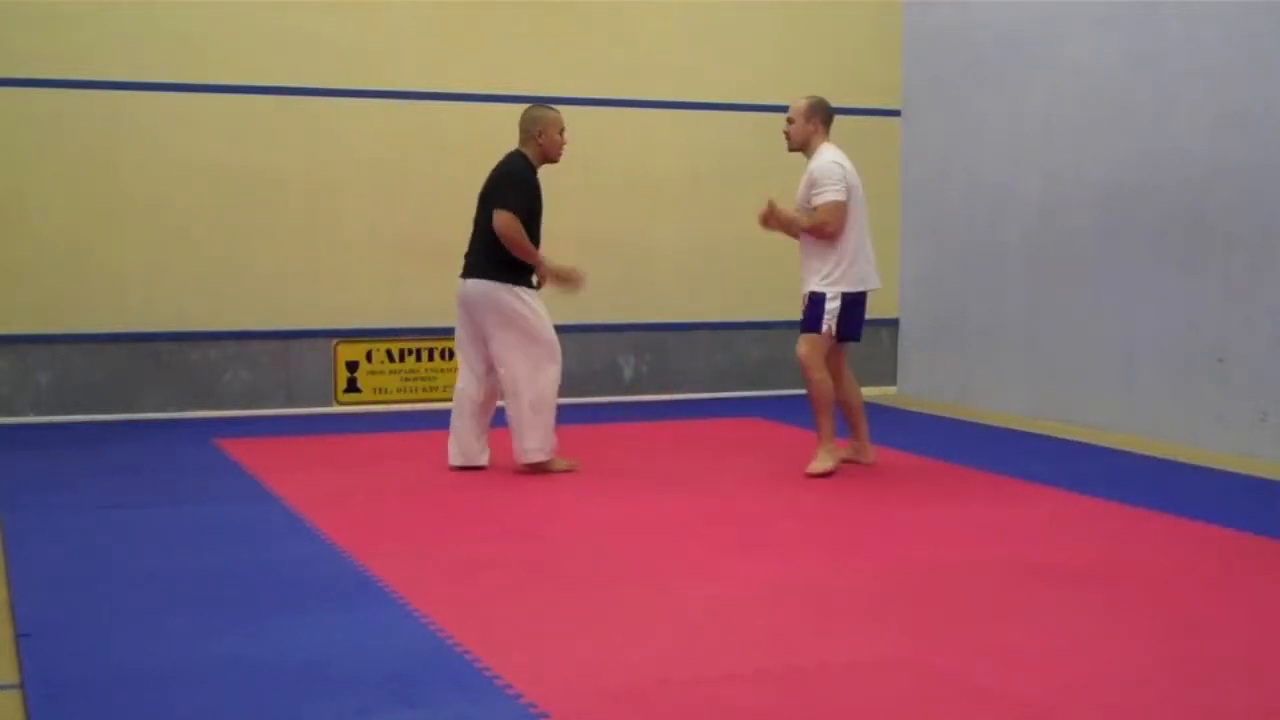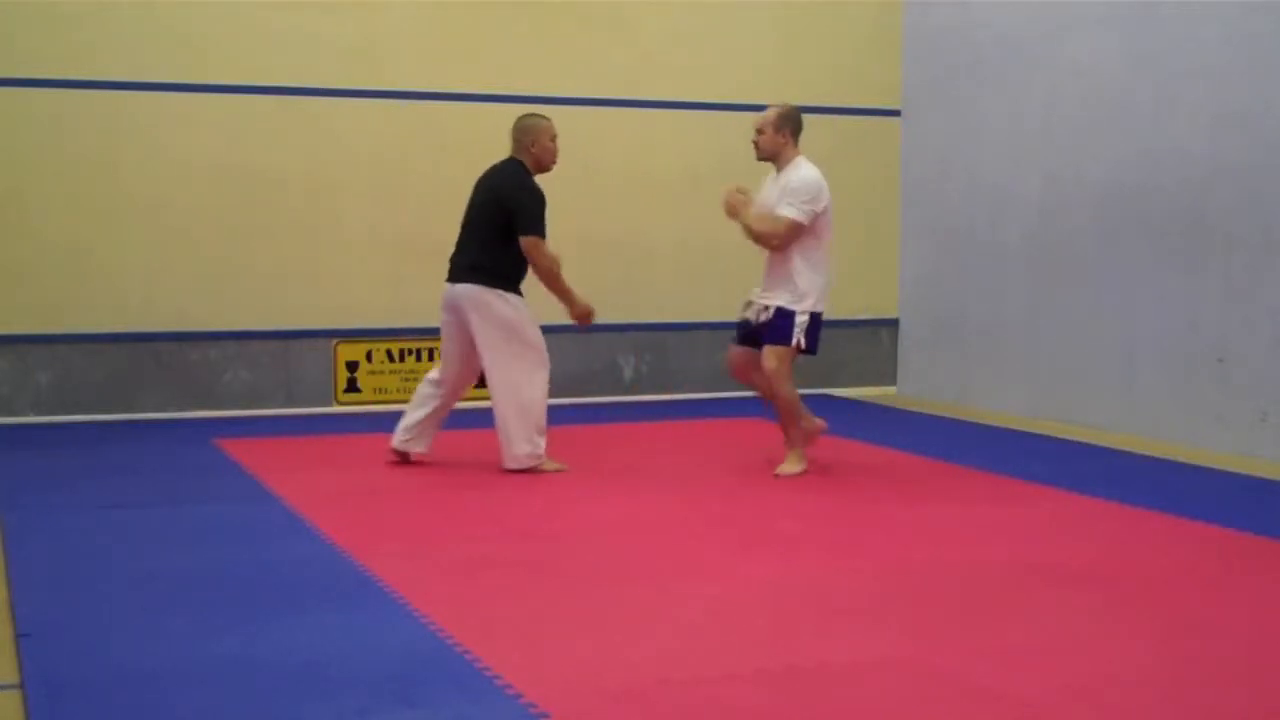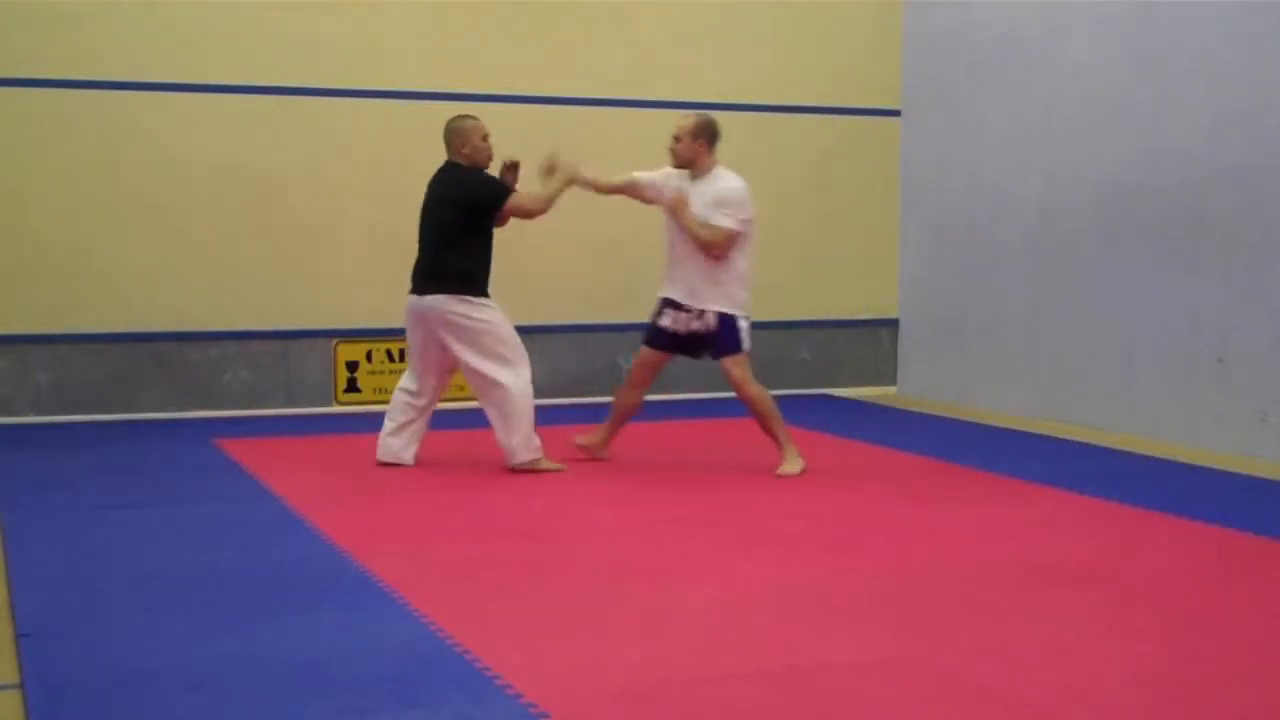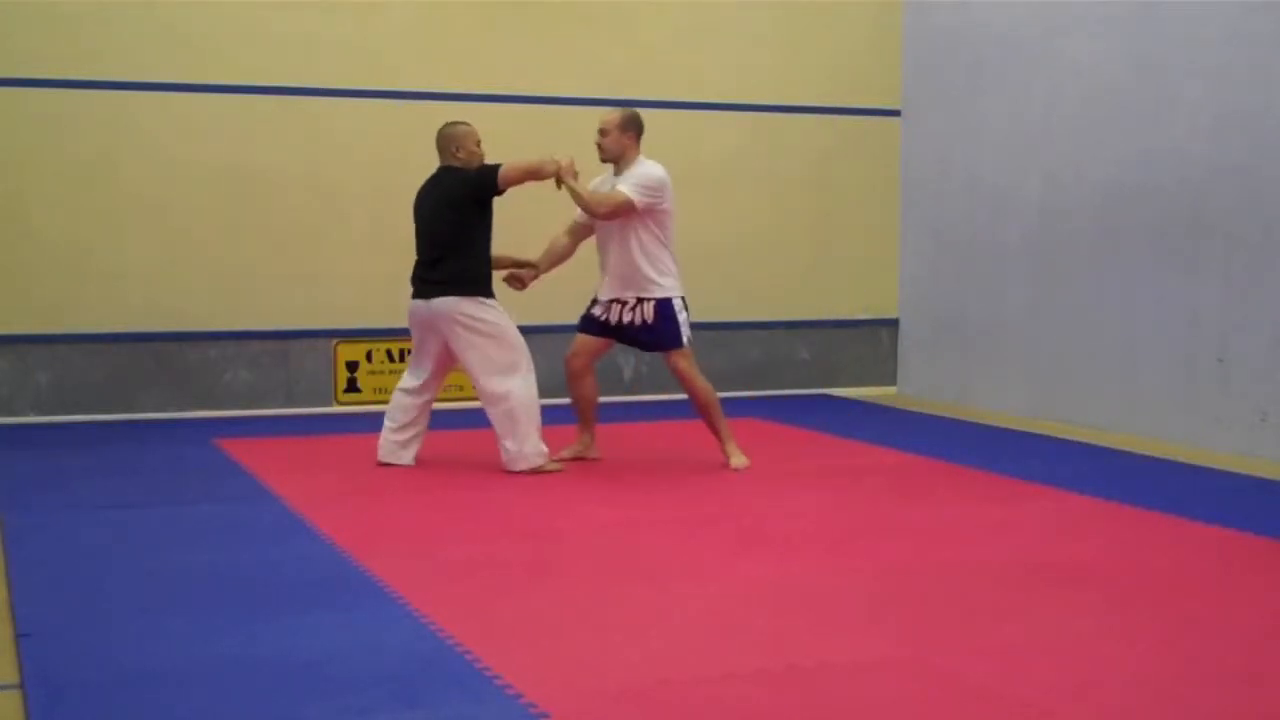
dt=0.4s
person 1, frame 1
left shoulder: (826, 165)
right shoulder: (823, 165)
left elbow: (829, 226)
left wrist: (791, 219)
right wrist: (783, 221)
left hip: (837, 284)
right hip: (832, 283)
left knee: (809, 357)
right knee: (833, 364)
left ankle: (827, 448)
right ankle: (861, 446)
person 1, frame 2
left shoulder: (805, 181)
right shoulder: (775, 178)
left elbow: (775, 238)
right elbow: (764, 232)
left wrist: (741, 212)
right wrist: (745, 212)
left hip: (797, 299)
right hip: (771, 294)
left knee: (773, 370)
right knee: (739, 363)
left ankle: (797, 451)
right ankle: (807, 424)
person 1, frame 3
left shoulder: (730, 189)
right shoulder: (671, 179)
left elbow: (716, 246)
right elbow: (618, 185)
left wrist: (682, 212)
right wrist: (575, 178)
left hip: (722, 306)
right hip: (679, 301)
left knee: (741, 380)
right knee: (640, 370)
left ankle: (789, 452)
right ankle: (601, 440)
person 1, frame 4
left shoulder: (651, 176)
right shoulder: (602, 184)
left elbow: (603, 209)
right elbow: (571, 236)
left wrist: (568, 182)
right wrist: (533, 271)
left hip: (657, 295)
right hip: (614, 295)
left knee: (685, 371)
right knee: (577, 361)
left ankle: (729, 446)
right ankle: (586, 442)
person 2, frame 1
left shoulder: (513, 170)
right shoulder: (519, 173)
right elbow: (504, 227)
left wrist: (552, 269)
right wrist: (540, 264)
left hip: (476, 283)
right hip: (501, 287)
left knee: (477, 372)
right knee: (538, 364)
left ankle: (466, 453)
right ankle: (536, 453)
person 2, frame 2
left shoulder: (497, 176)
right shoulder: (525, 190)
right elbow: (536, 254)
right wrist: (572, 301)
left hip: (459, 286)
right hip: (491, 293)
left knee: (454, 371)
right knee: (525, 369)
left ankle: (408, 441)
right ankle: (525, 455)
person 2, frame 3
left shoulder: (445, 181)
right shoulder: (472, 183)
left elbow: (496, 218)
right elbow: (529, 207)
left wrist: (506, 183)
right wrist: (558, 180)
left hip: (424, 297)
right hip: (458, 301)
left knee: (422, 378)
right knee: (508, 367)
left ankle: (394, 450)
right ankle: (524, 454)
person 2, frame 4
left shoulder: (429, 191)
right shoulder: (469, 182)
right elbow: (530, 170)
left wrist: (509, 262)
right wrist: (559, 168)
left hip: (425, 302)
right hip: (464, 302)
left knee: (420, 378)
right knee: (511, 370)
left ankle: (394, 449)
right ankle: (526, 456)
